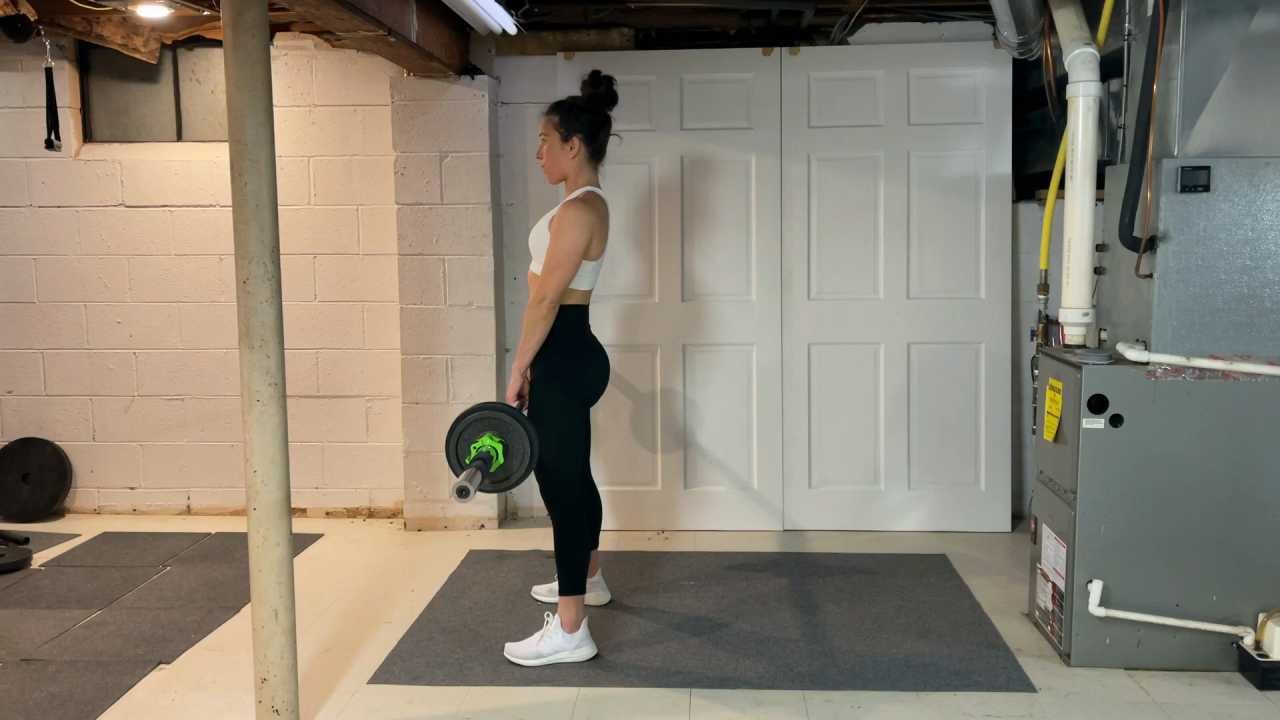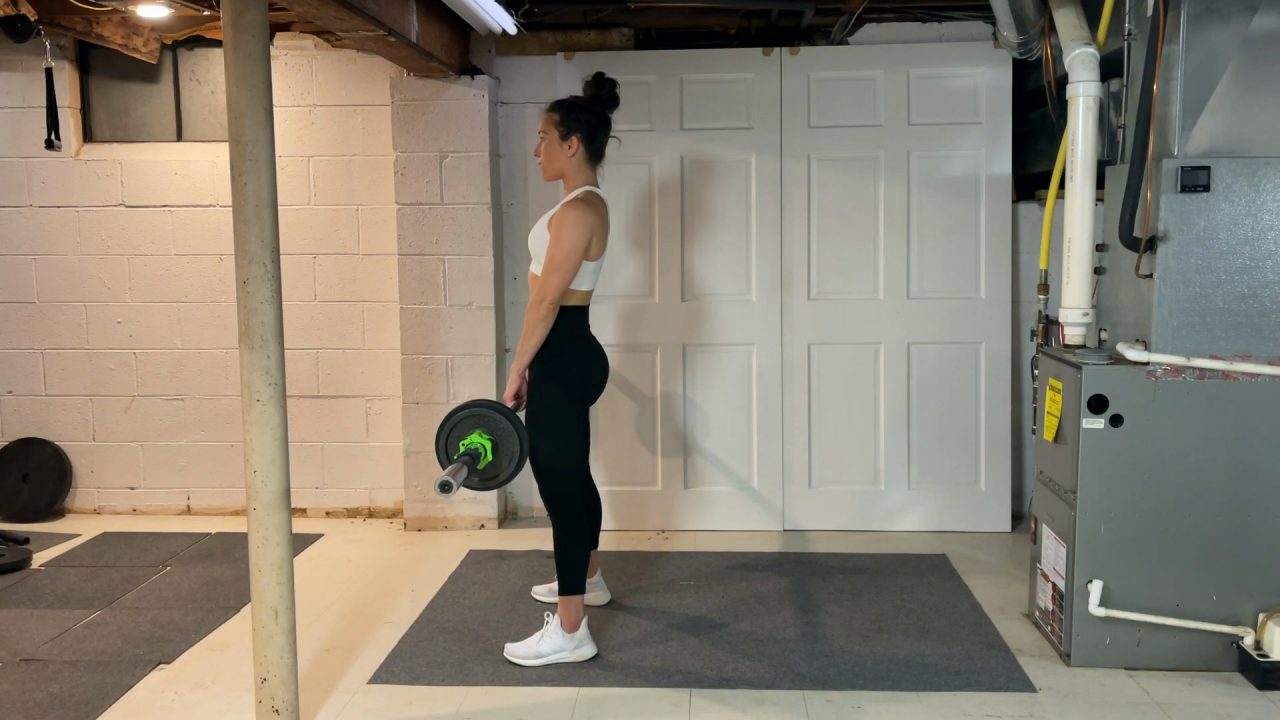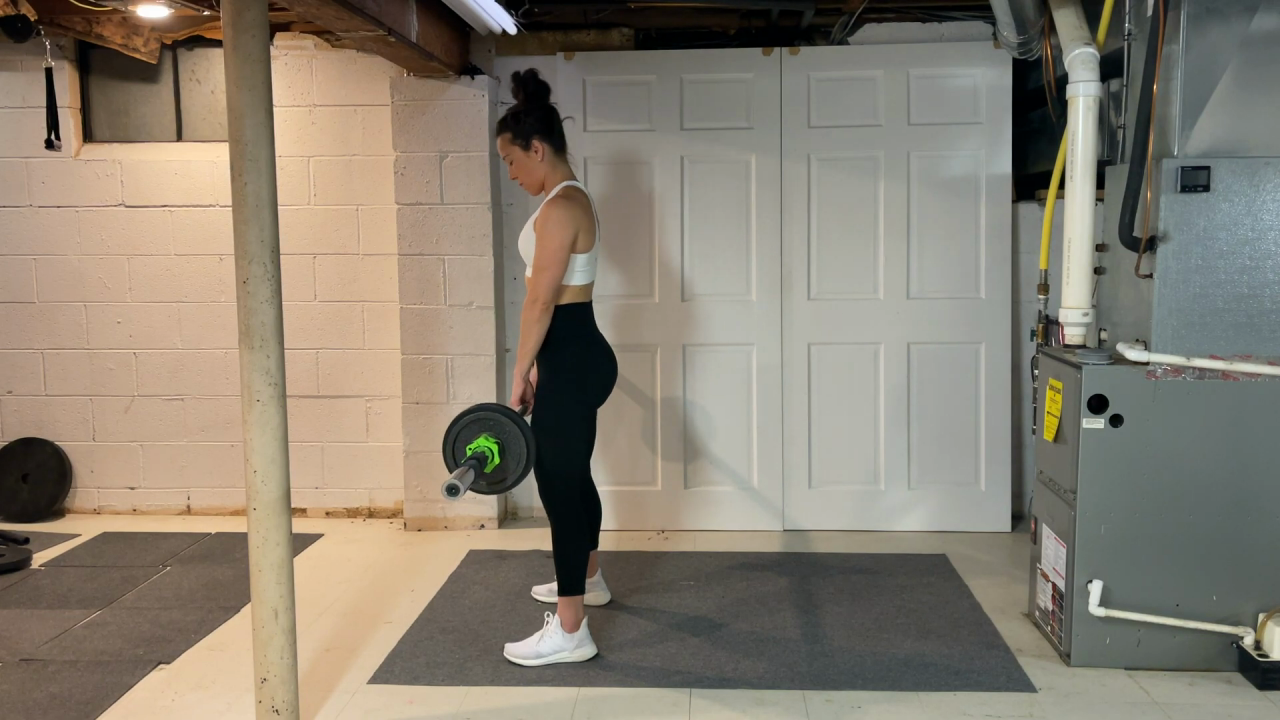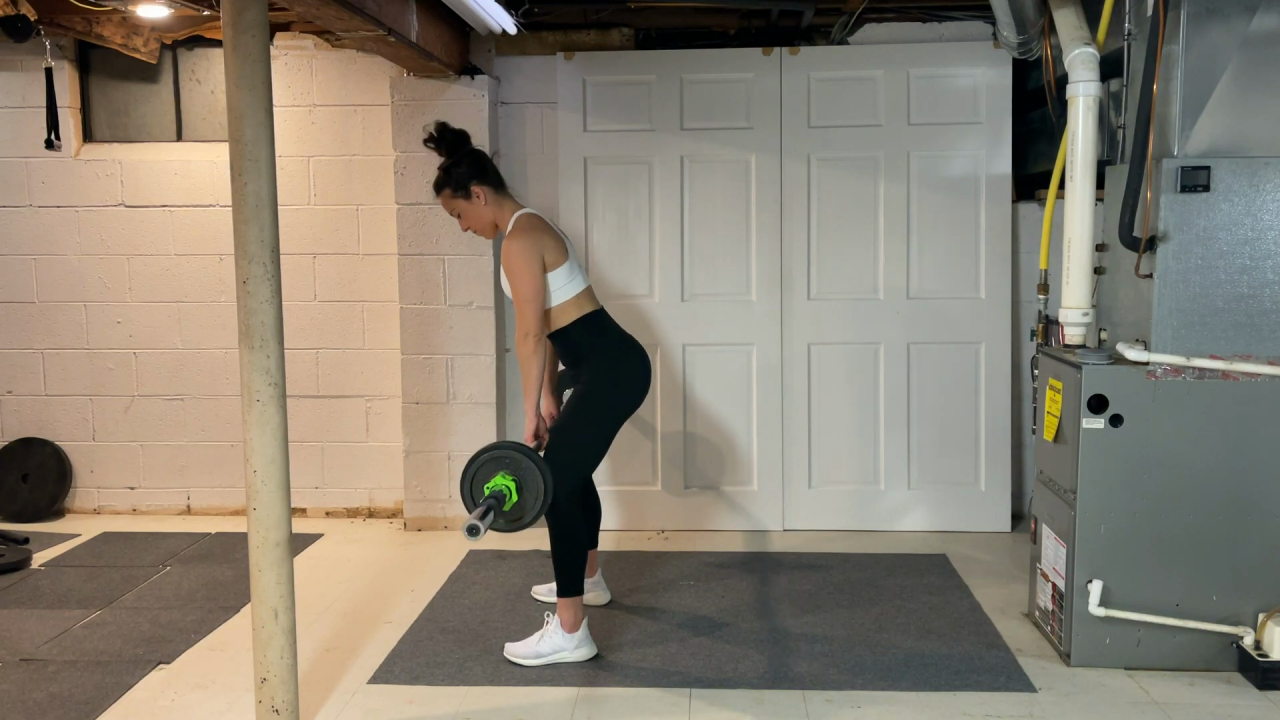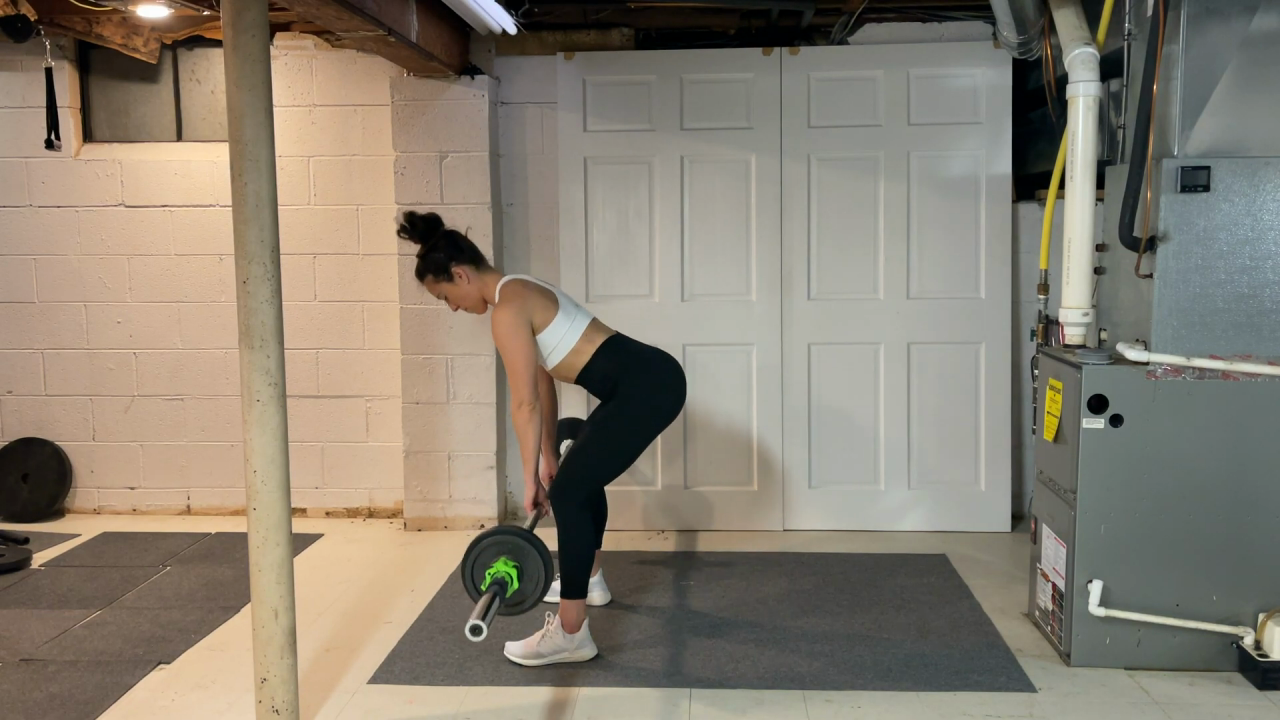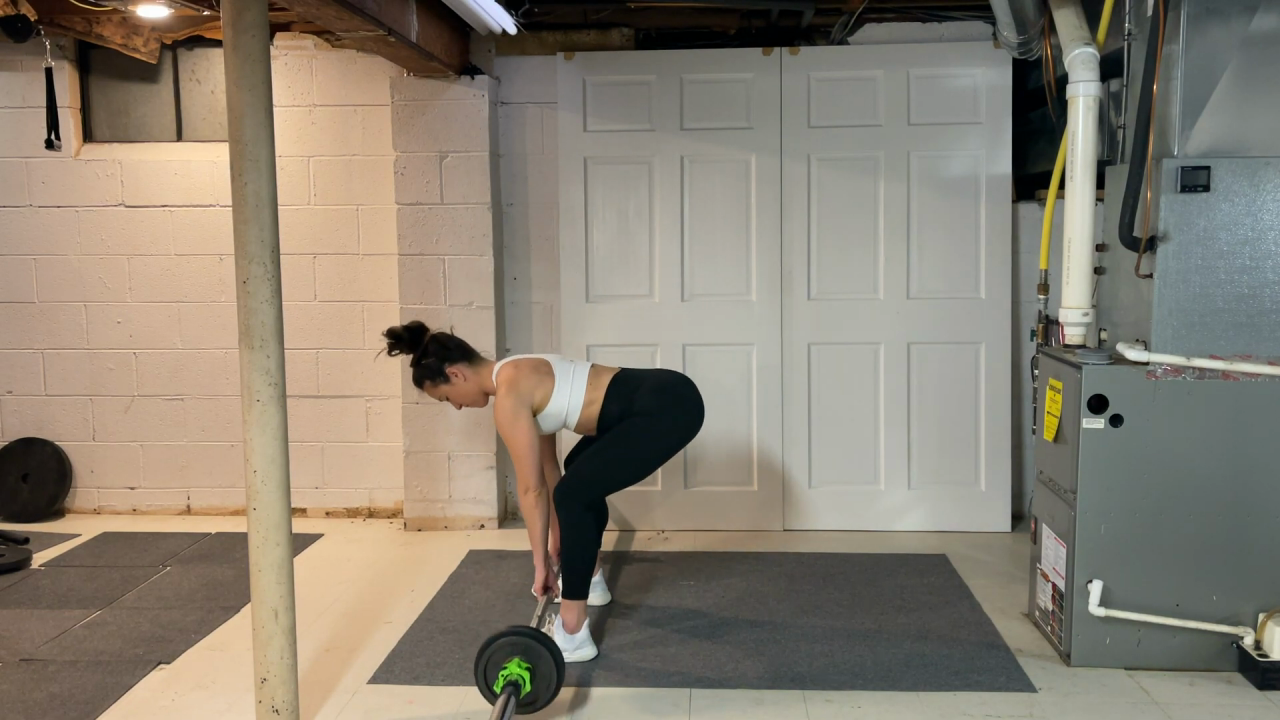
dt=0.5s
person 1, frame 1
left shoulder: (577, 209)
right shoulder: (584, 204)
left elbow: (546, 299)
left wrist: (518, 372)
right wrist: (534, 365)
left hip: (563, 361)
right hip: (570, 355)
left knee: (560, 486)
right knee: (572, 477)
left ankle: (570, 633)
right ankle: (588, 579)
person 1, frame 2
left shoulder: (578, 211)
right shoulder: (583, 204)
left elbow: (546, 300)
left wrist: (516, 372)
right wrist: (533, 365)
left hip: (562, 361)
right hip: (569, 356)
left knee: (559, 487)
right knee: (571, 477)
left ankle: (570, 632)
right ankle: (587, 579)
person 1, frame 3
left shoulder: (560, 207)
right shoulder: (568, 200)
left elbow: (539, 301)
left wrist: (519, 376)
right wrist: (537, 366)
left hip: (572, 362)
right hip: (578, 356)
left knee: (558, 484)
right knee: (572, 475)
left ankle: (570, 633)
right ankle: (588, 578)
person 1, frame 4
left shoulder: (519, 240)
right shoulder: (532, 228)
left elbow: (530, 335)
left wrist: (531, 413)
right wrist: (549, 399)
left hip: (609, 370)
right hip: (610, 364)
left knee: (556, 485)
right knee: (569, 472)
left ankle: (570, 633)
right ankle: (588, 579)
person 1, frame 5
left shoulder: (507, 309)
right shoulder: (520, 294)
left elbow: (525, 403)
right elbow: (542, 385)
left wrist: (530, 477)
right wrist: (549, 456)
left hip: (648, 388)
right hip: (649, 379)
left knee: (570, 490)
right knee: (583, 471)
left ankle: (571, 634)
right ankle: (589, 580)
person 1, frame 6
left shoulder: (508, 395)
right shoulder: (517, 377)
left elbow: (531, 489)
right elbow: (547, 466)
left wrist: (541, 564)
right wrist: (556, 532)
left hip: (667, 409)
right hip: (662, 398)
left knee: (573, 494)
right knee: (579, 472)
left ankle: (572, 635)
right ankle: (590, 579)
